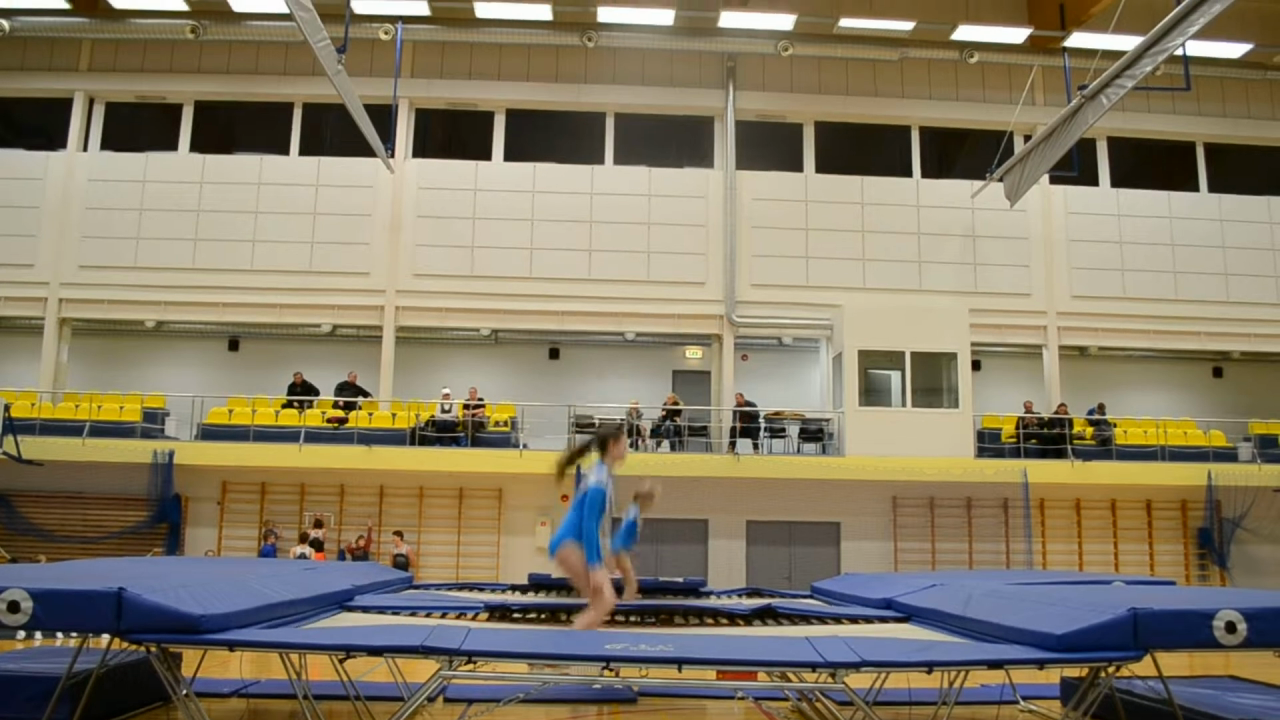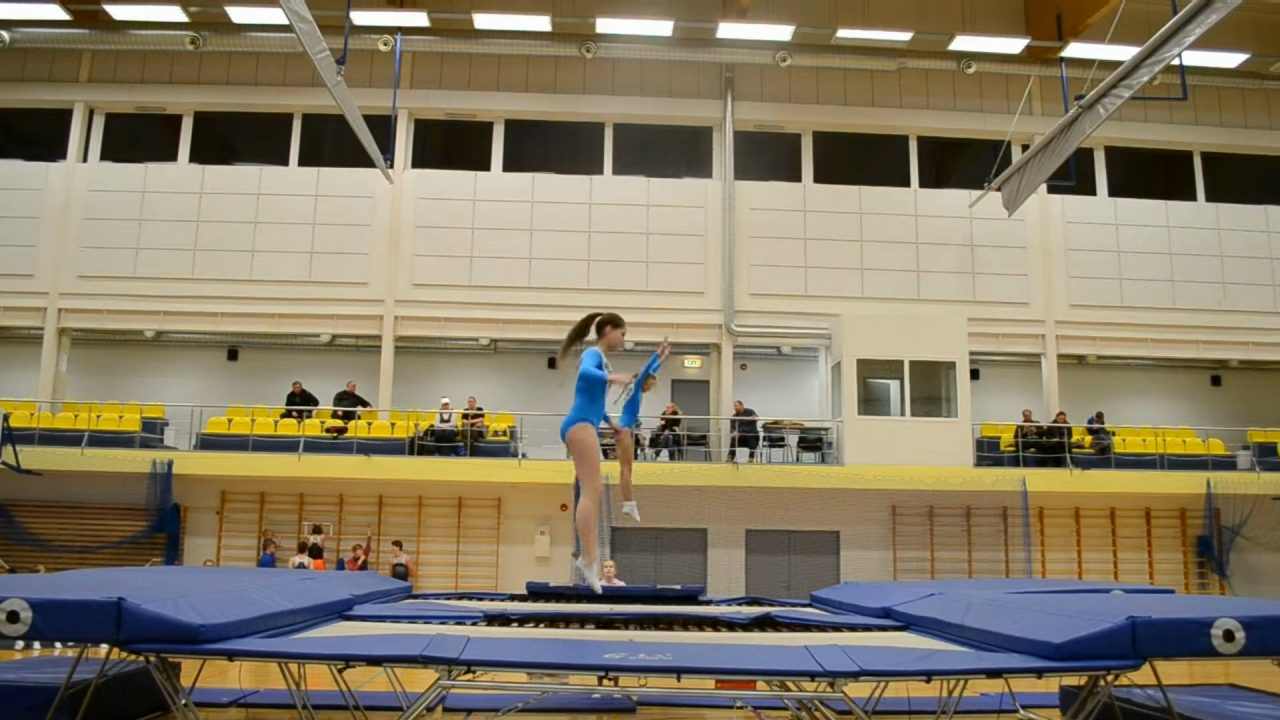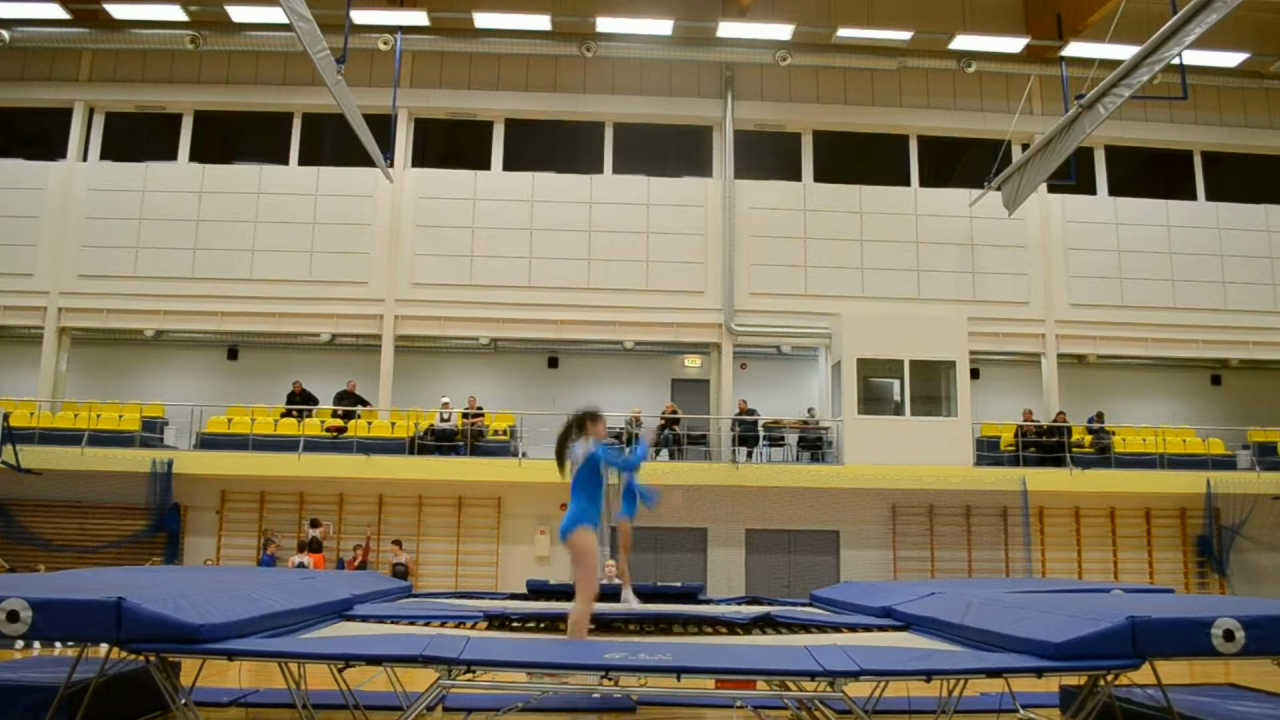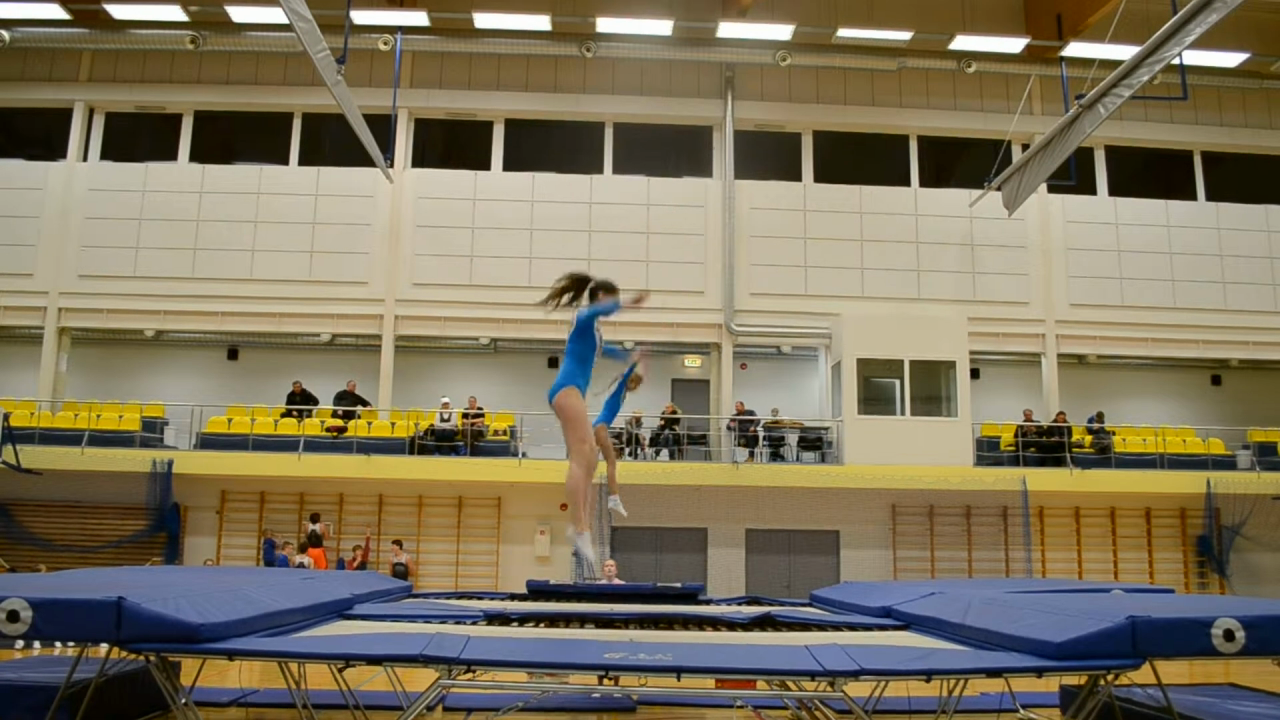
dt=0.7s
person 1, frame 1
left shoulder: (602, 476)
right shoulder: (599, 479)
right elbow: (589, 525)
left wrist: (596, 564)
right wrist: (595, 568)
left hip: (574, 544)
right hip: (569, 543)
left knee: (606, 601)
right knee: (603, 603)
person 1, frame 2
left shoulder: (597, 358)
right shoulder: (594, 354)
right elbow: (584, 372)
left wrist: (609, 422)
right wrist: (610, 377)
left hip: (582, 426)
right hip: (580, 426)
left knee: (592, 493)
right knee: (591, 492)
left ankle: (588, 558)
right ankle: (588, 558)
person 1, frame 3
left shoulder: (588, 450)
right shoulder: (591, 450)
left elbow: (624, 463)
right elbow: (629, 466)
right wrist: (644, 445)
left hip: (579, 525)
right hip: (580, 526)
left knee: (587, 595)
right knee: (586, 596)
person 1, frame 4
left shoulder: (591, 329)
right shoulder: (584, 317)
left elbow: (605, 350)
right elbow: (599, 308)
left wrist: (628, 357)
right wrist: (627, 302)
left hip: (572, 392)
right hip: (568, 390)
left knee: (589, 459)
right knee: (581, 461)
left ankle: (581, 528)
right ankle: (579, 530)
